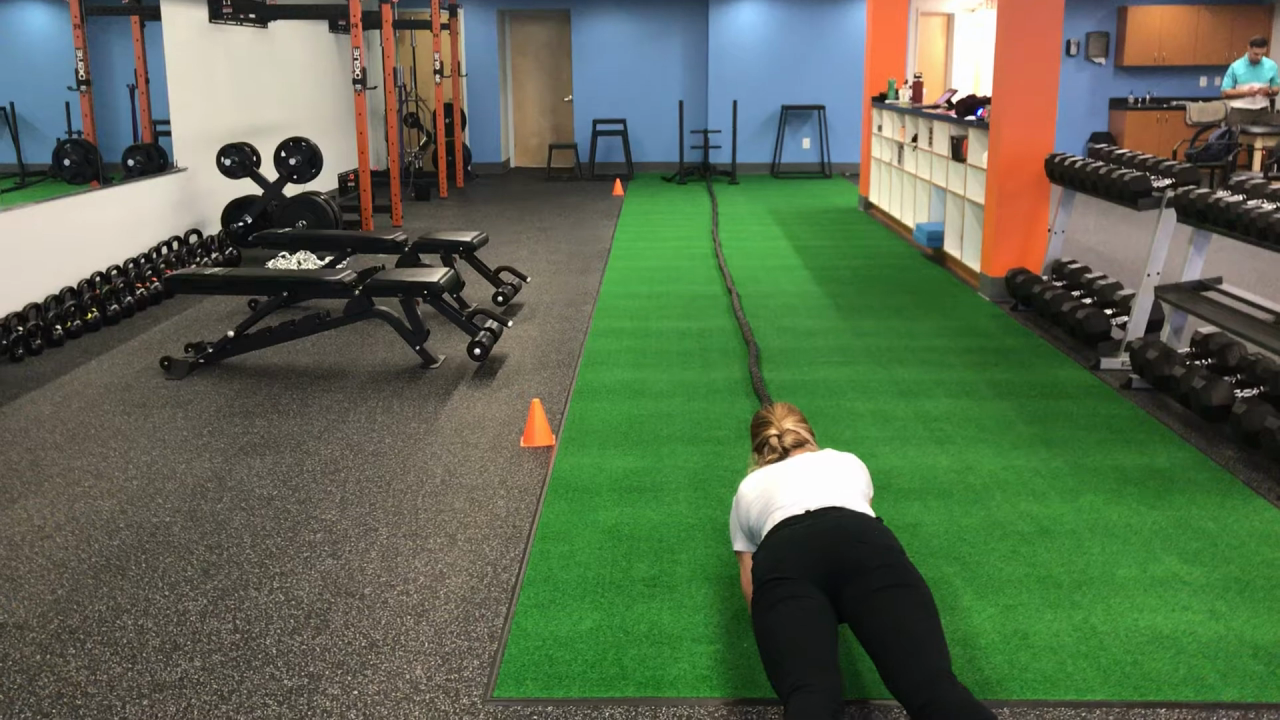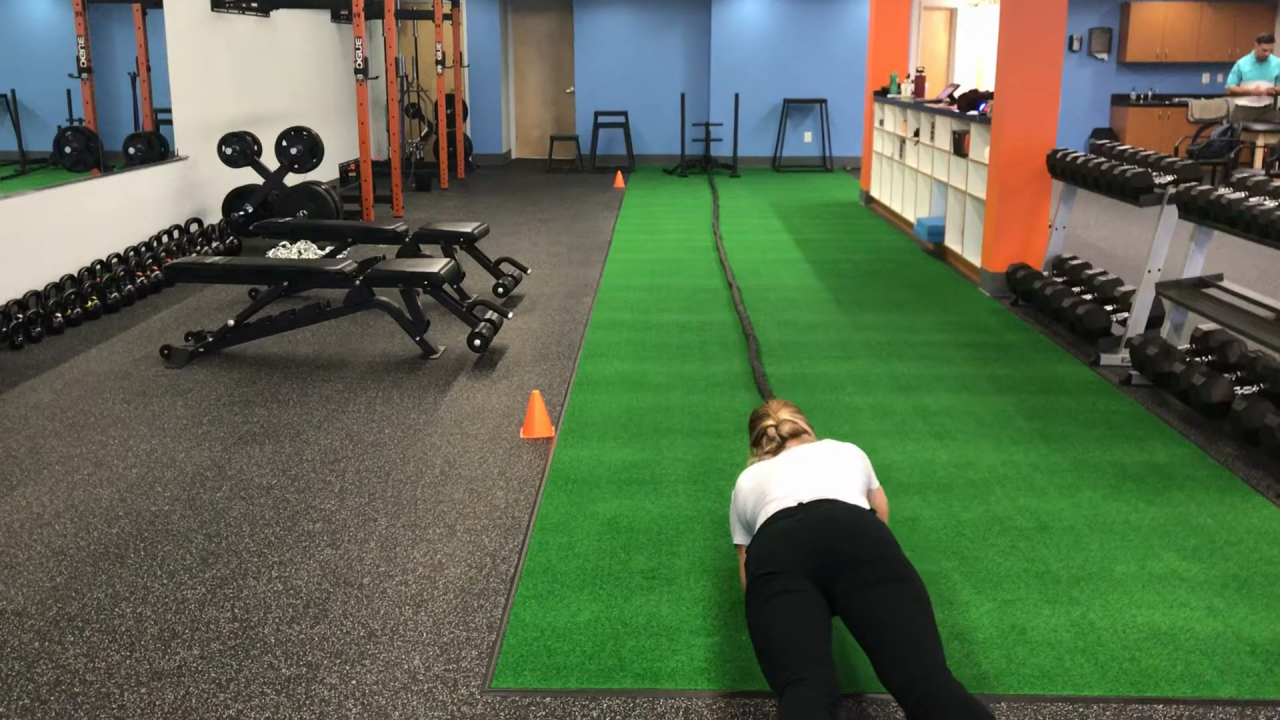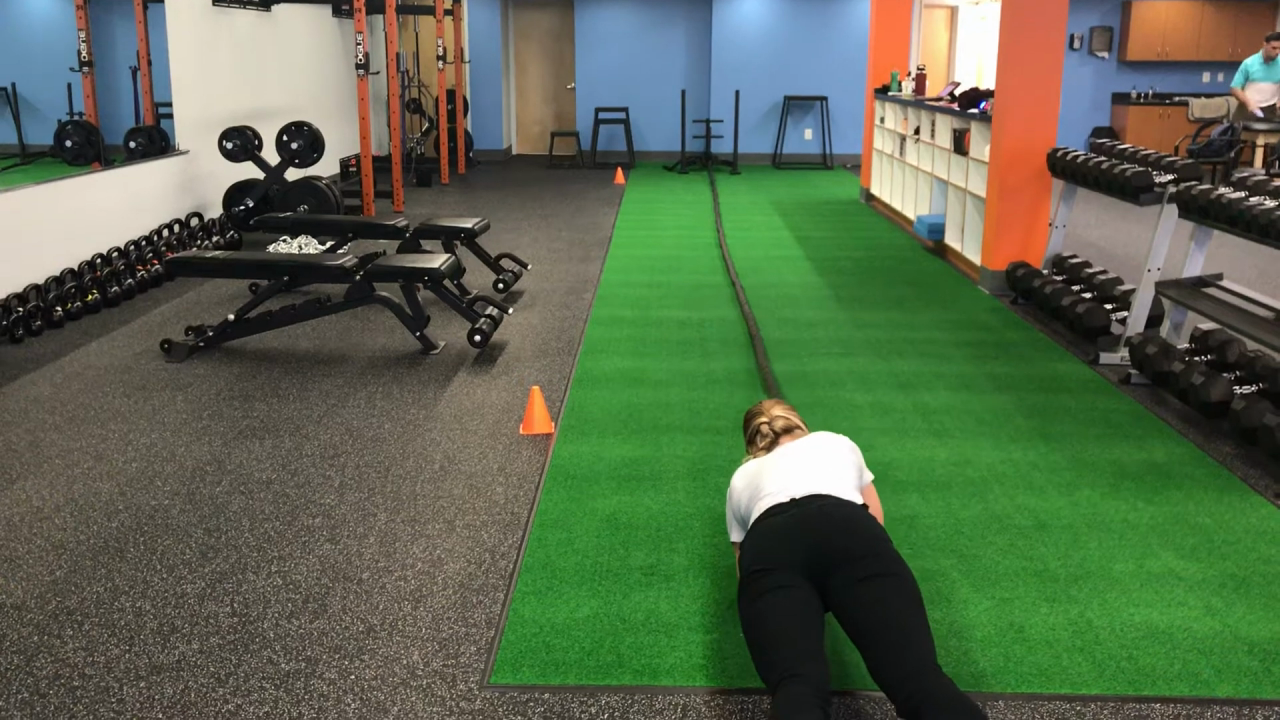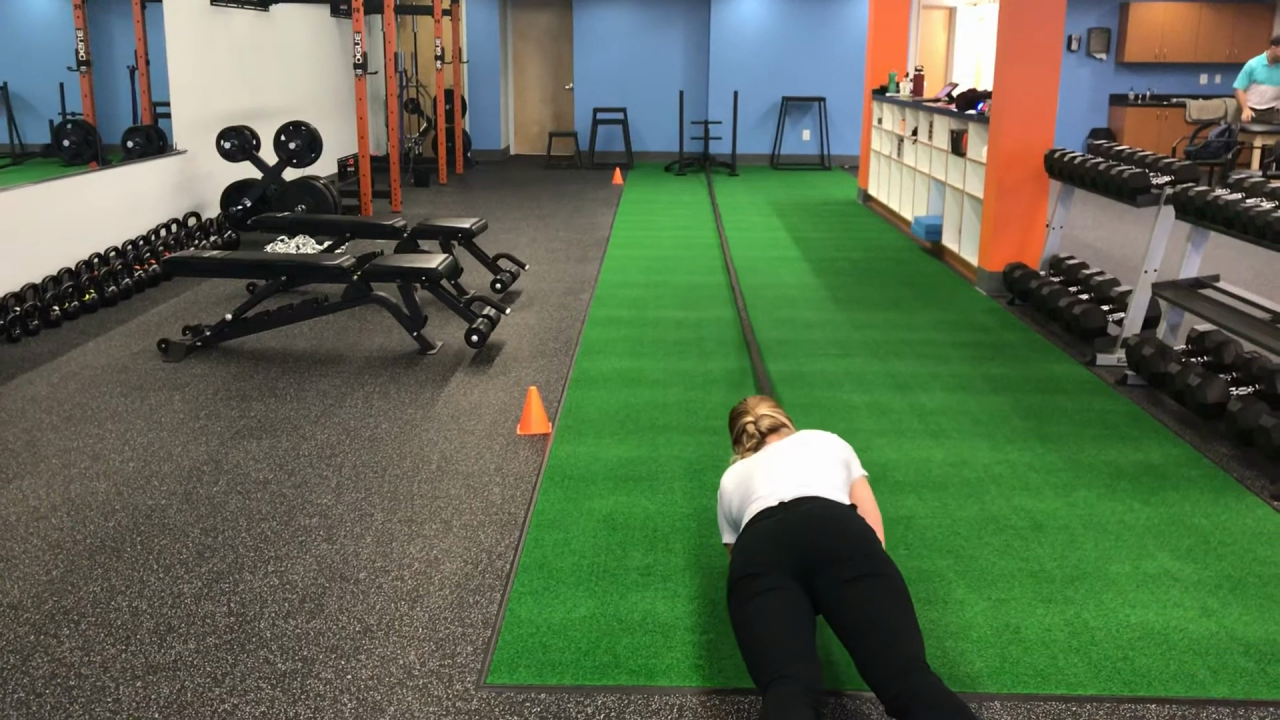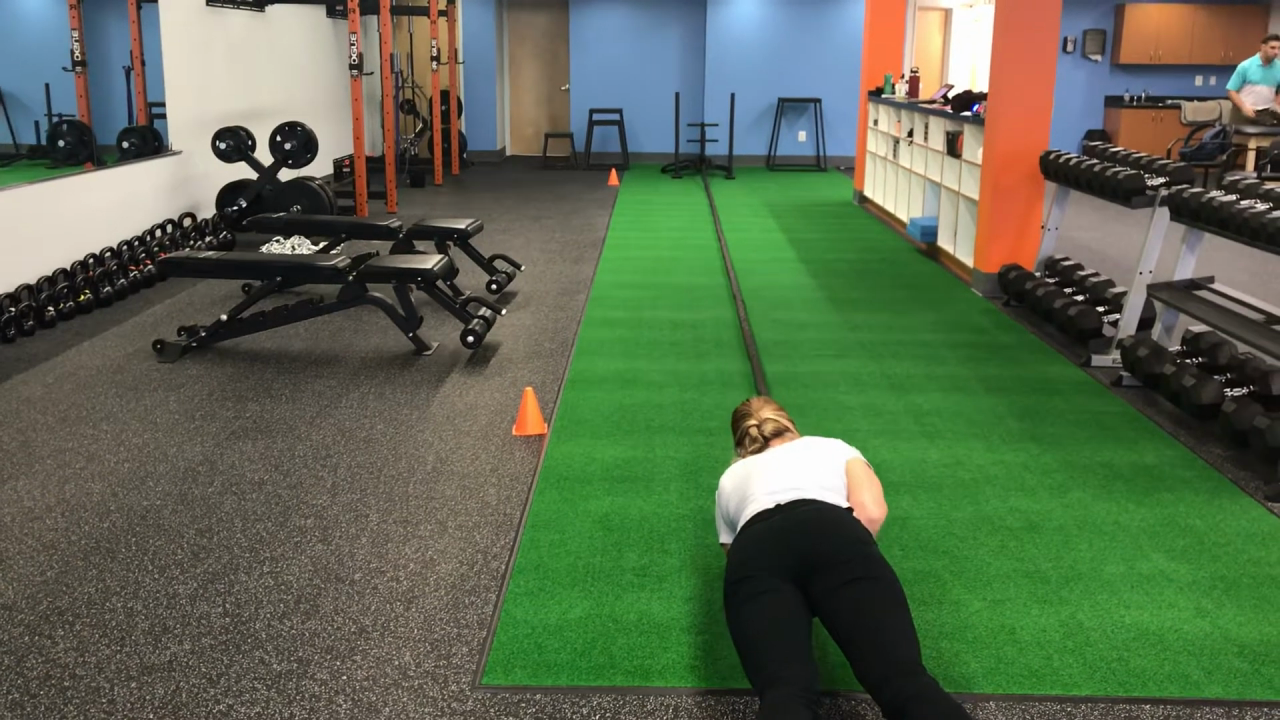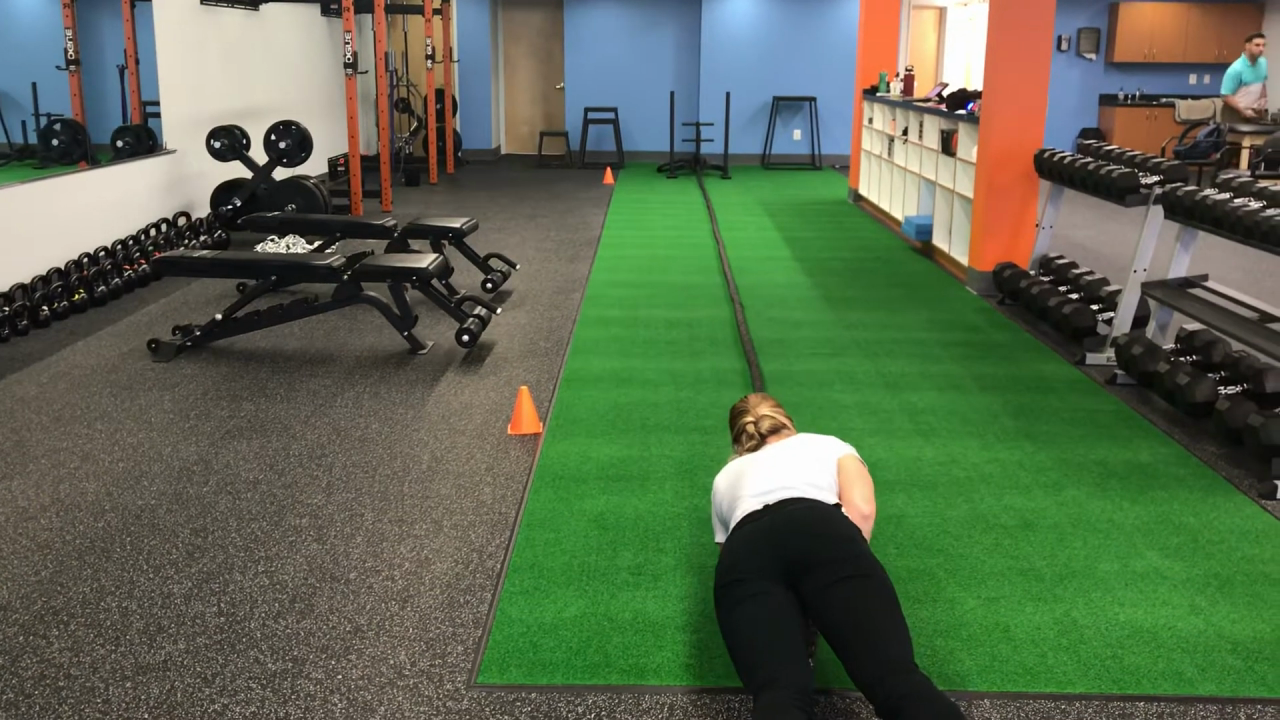
dt=0.3s
person 1, frame 1
left shoulder: (748, 488)
right shoulder: (847, 461)
left elbow: (752, 588)
left hip: (783, 560)
right hip: (865, 543)
right knee: (933, 685)
person 1, frame 2
left shoulder: (747, 480)
right shoulder: (846, 451)
left elbow: (748, 571)
left hip: (777, 553)
right hip: (855, 538)
right knee: (927, 680)
person 1, frame 3
left shoulder: (741, 477)
right shoulder: (837, 442)
right elbow: (874, 519)
left hip: (768, 547)
right hip: (848, 532)
left knee: (798, 692)
right knee: (919, 678)
person 1, frame 4
left shoulder: (731, 478)
right shoulder: (827, 441)
right elbow: (874, 534)
left hip: (760, 552)
right hip: (838, 534)
left knee: (789, 692)
right knee: (908, 678)
person 1, frame 5
left shoulder: (730, 478)
right shoulder: (833, 448)
right elbow: (871, 510)
left hip: (755, 553)
right hip: (834, 535)
left knee: (786, 694)
right knee: (904, 680)
person 1, frame 6
left shoulder: (725, 477)
right shoulder: (830, 445)
right elbow: (861, 507)
right wrist: (830, 606)
left hip: (746, 555)
right hip: (824, 536)
right knee: (897, 679)
